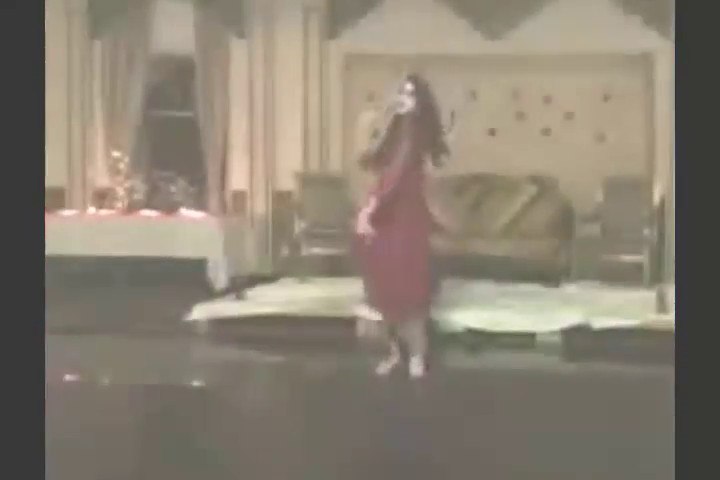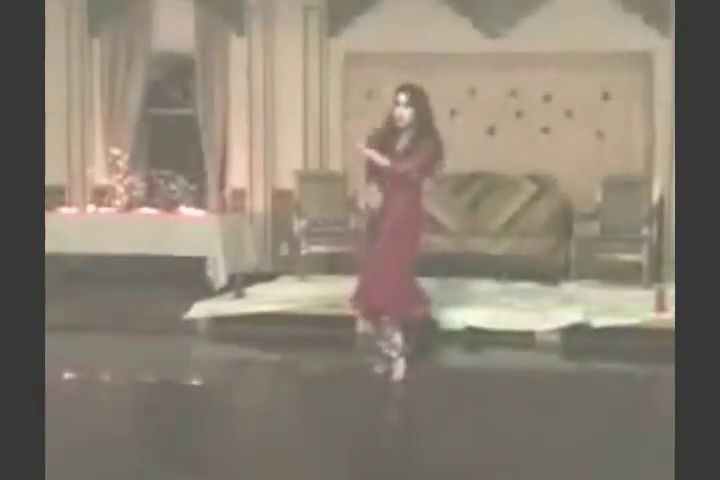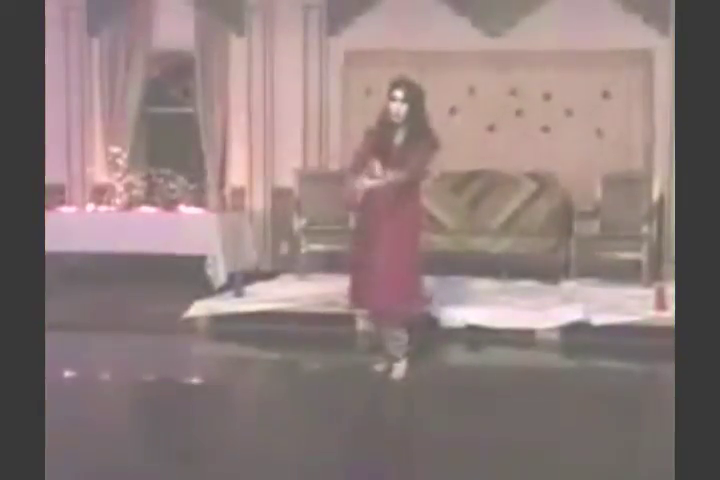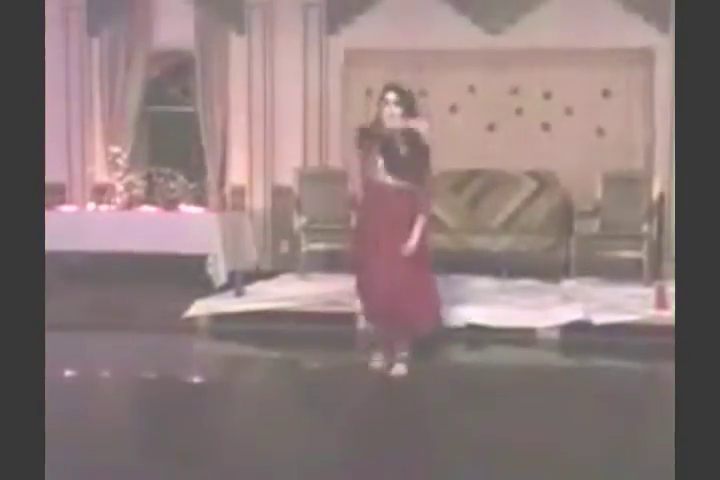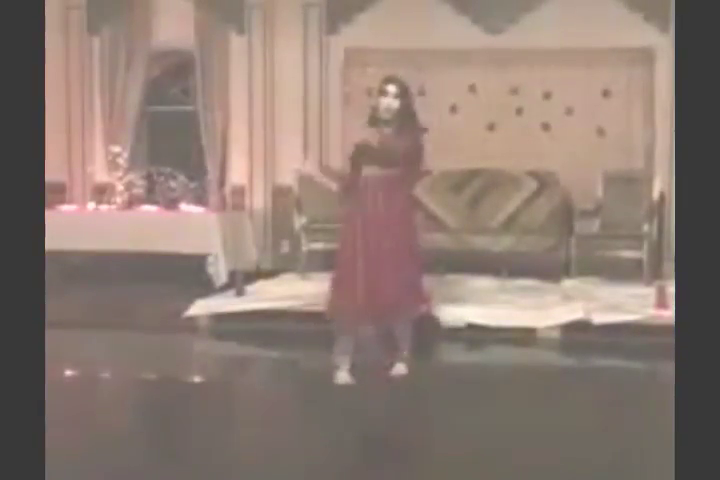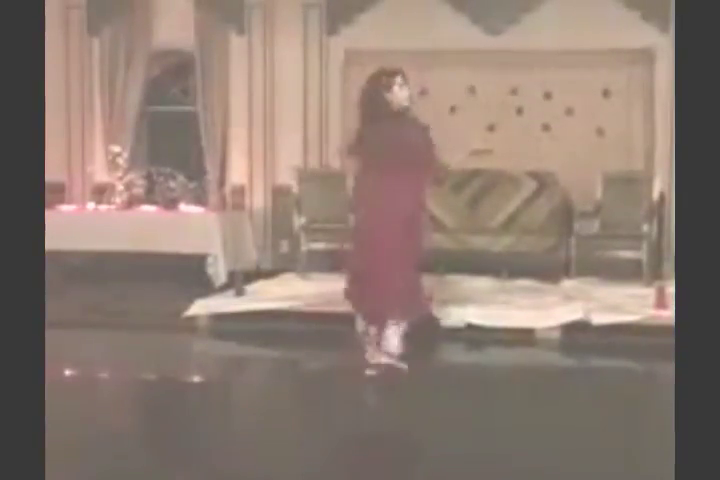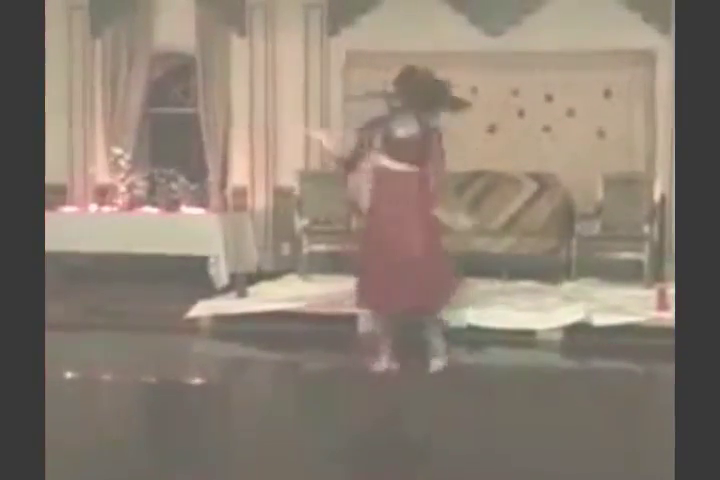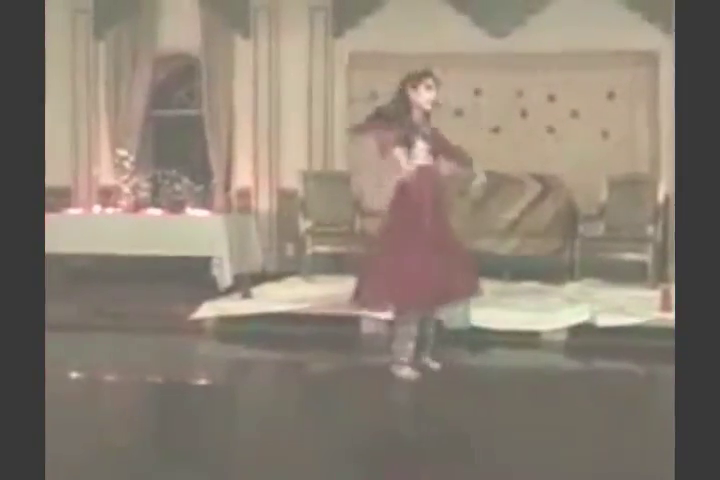
dt=0.4s
person 1, frame 1
left shoulder: (412, 130)
right shoulder: (397, 129)
left elbow: (395, 174)
right elbow: (372, 162)
left wrist: (367, 211)
left hip: (405, 212)
right hip: (386, 210)
left knee: (406, 285)
right knee: (383, 284)
left ankle: (416, 355)
right ankle: (394, 351)
person 1, frame 2
left shoulder: (426, 144)
right shoulder: (382, 137)
left elbow: (404, 170)
right elbow: (372, 176)
left wrist: (372, 155)
right wrist: (373, 191)
left hip: (402, 217)
right hip: (380, 216)
left knee: (384, 283)
right knee: (379, 283)
left ankle: (396, 354)
right ankle: (390, 351)
person 1, frame 3
left shoulder: (423, 141)
right shoulder: (374, 136)
left elbow: (410, 174)
right elbow: (356, 167)
left wrist: (376, 181)
right wrist: (360, 177)
left hip: (401, 216)
right hip: (372, 214)
left knee: (392, 283)
right knee: (372, 285)
left ankle: (399, 355)
right ankle: (390, 352)
person 1, frame 4
left shoulder: (419, 148)
right shoulder: (370, 137)
left elbow: (423, 193)
right elbow: (369, 134)
left wrist: (417, 232)
right wrist: (408, 127)
left hip: (405, 224)
right hip: (374, 224)
left knee: (406, 291)
right knee: (377, 290)
left ankle: (401, 355)
right ankle: (381, 346)
person 1, frame 5
left shoulder: (409, 137)
right shoulder: (365, 140)
left elbow: (398, 150)
right elbow: (352, 183)
left wrist: (376, 139)
left hip: (395, 221)
right hip: (361, 221)
left knee: (398, 290)
right knee: (352, 291)
left ankle: (402, 357)
right ankle: (341, 364)
person 1, frame 6
left shoulder: (368, 132)
right shoulder: (413, 130)
left elbow: (360, 173)
right elbow: (432, 171)
left hip: (372, 213)
right hip: (401, 215)
left knee: (376, 285)
right knee: (399, 287)
left ankle: (376, 354)
right ankle: (387, 351)
person 1, frame 7
left shoulder: (428, 132)
right shoulder: (376, 127)
left elbow: (436, 173)
right elbow: (350, 164)
left wrist: (439, 205)
left hip: (414, 213)
right hip: (381, 211)
left knee: (419, 283)
right knee: (381, 283)
left ankle: (437, 351)
right ankle: (384, 354)
person 1, frame 8
left shoulder: (428, 129)
right shoulder: (401, 126)
left elbow: (452, 152)
right elbow: (379, 140)
left hip: (431, 210)
right hip: (410, 210)
left knee: (434, 280)
right knee: (411, 283)
left ankle: (422, 351)
right ankle: (401, 360)
